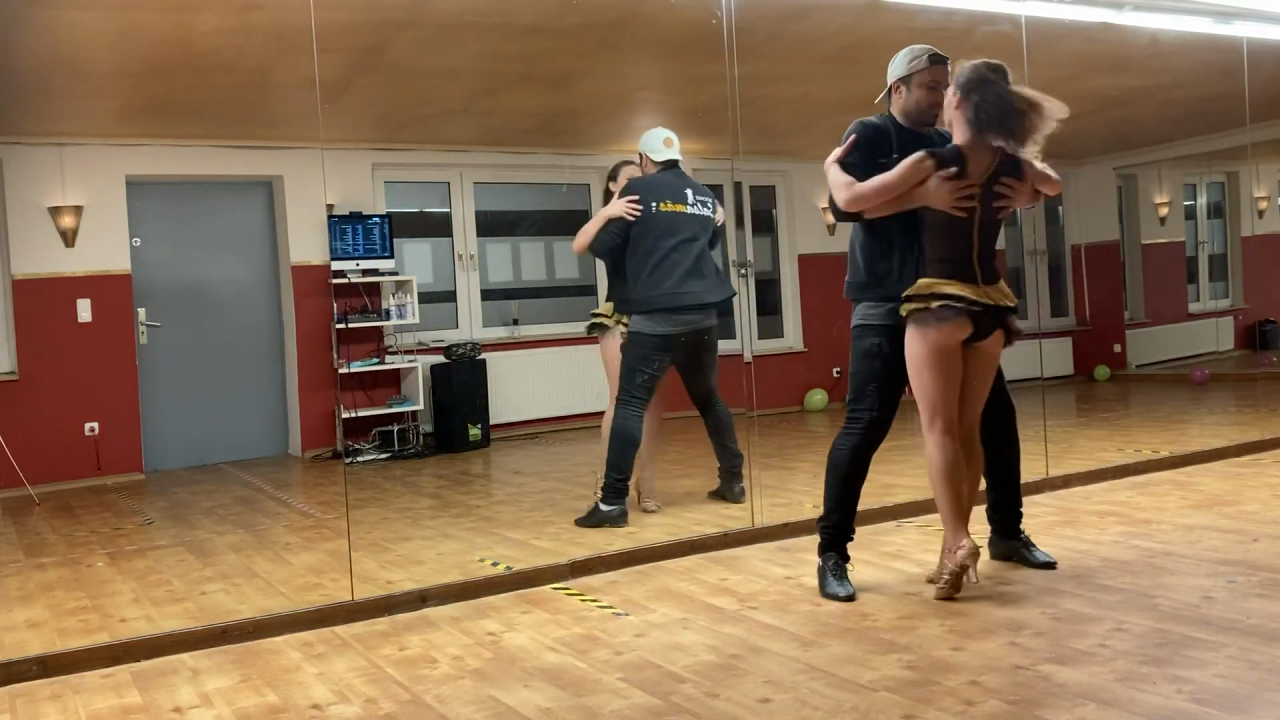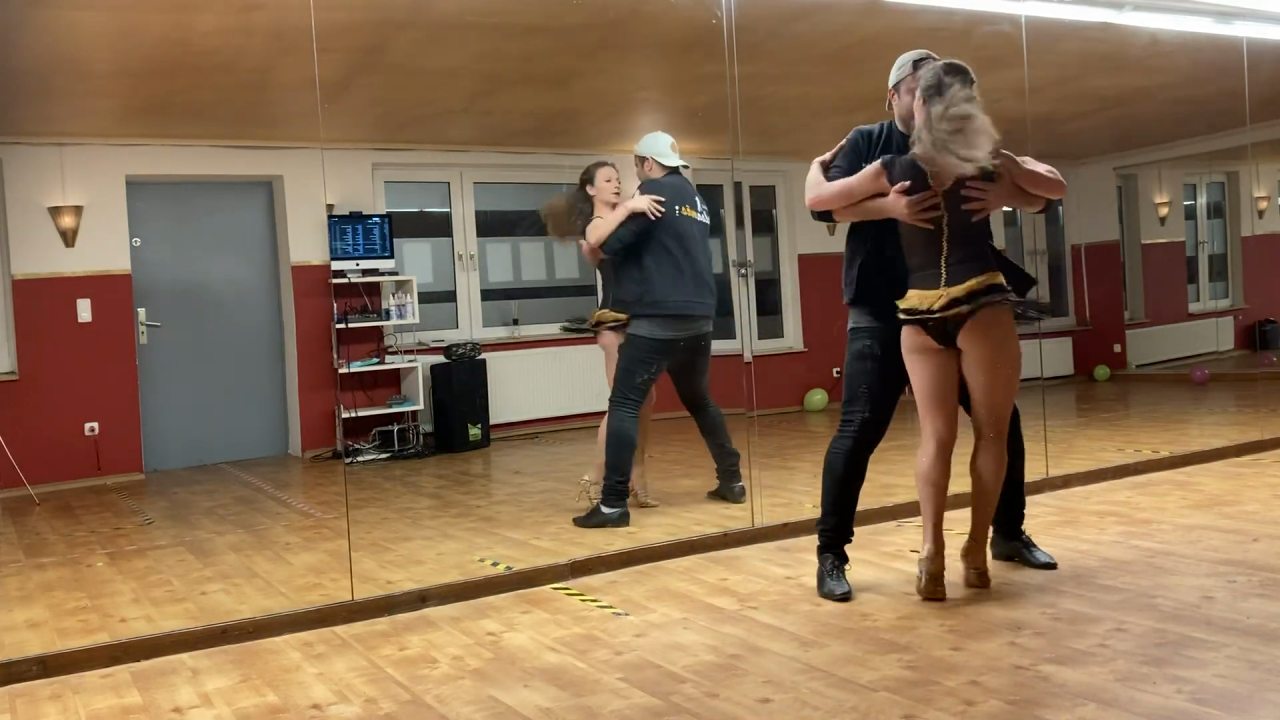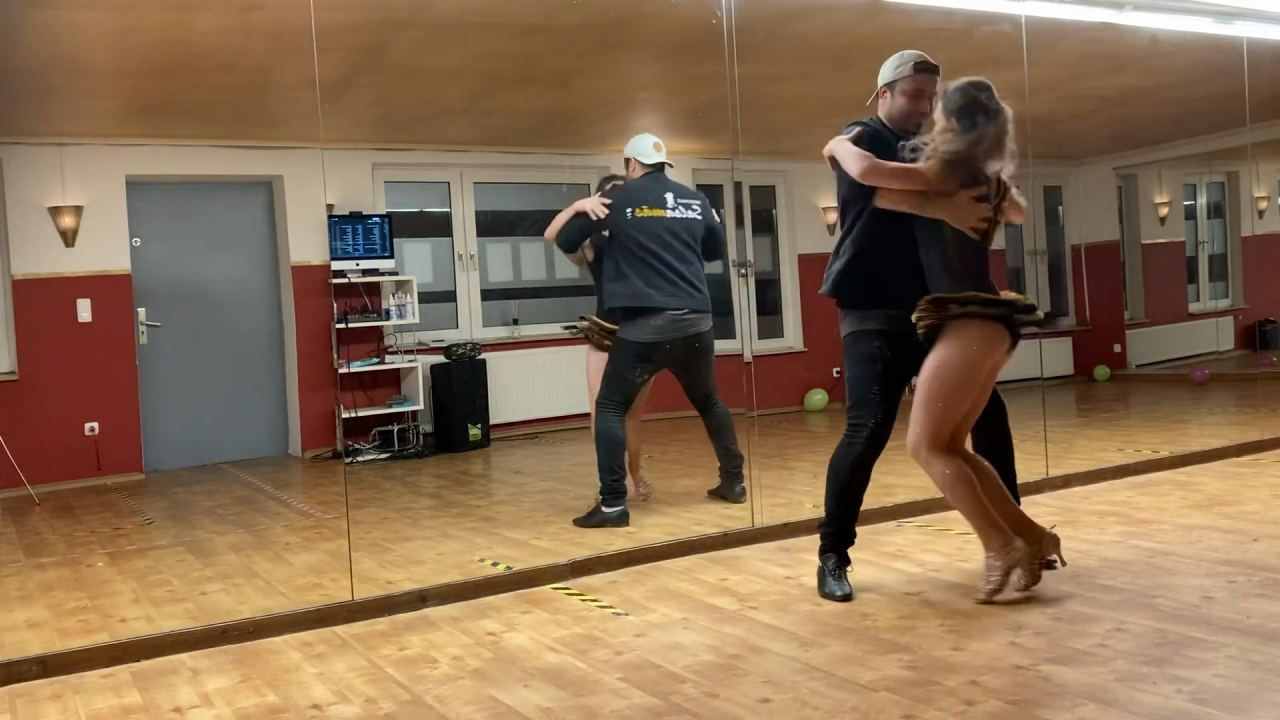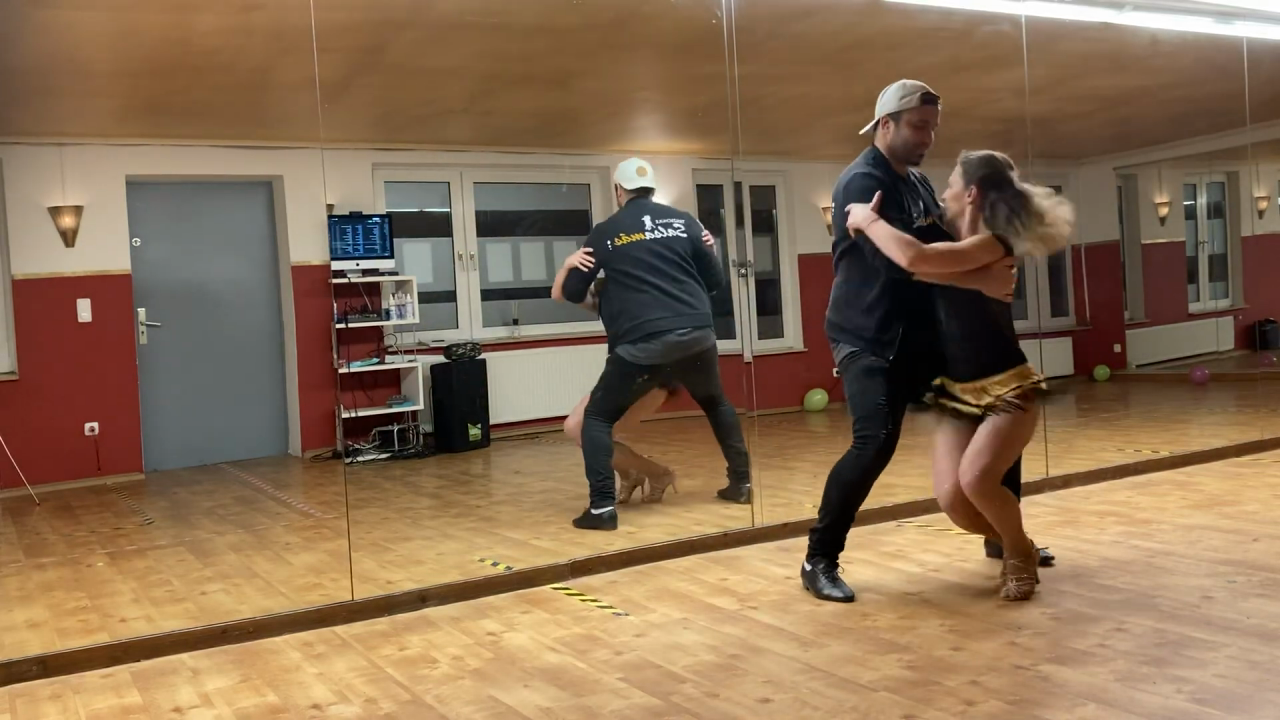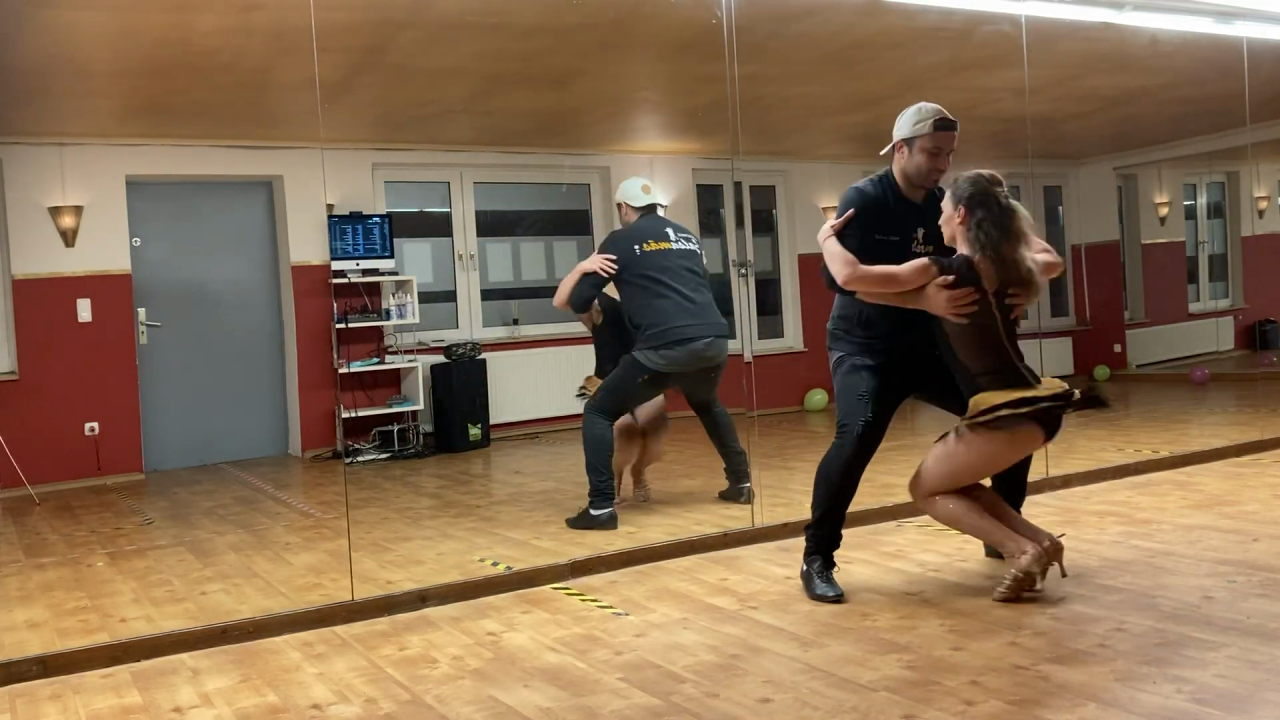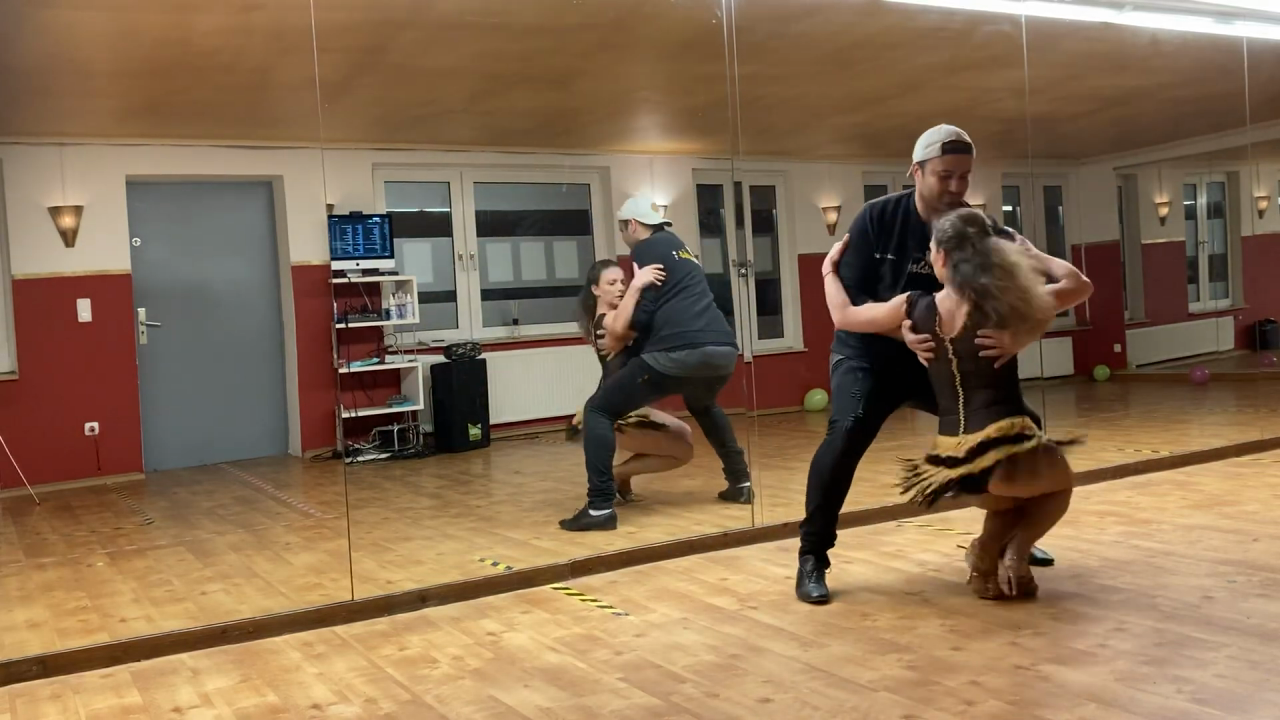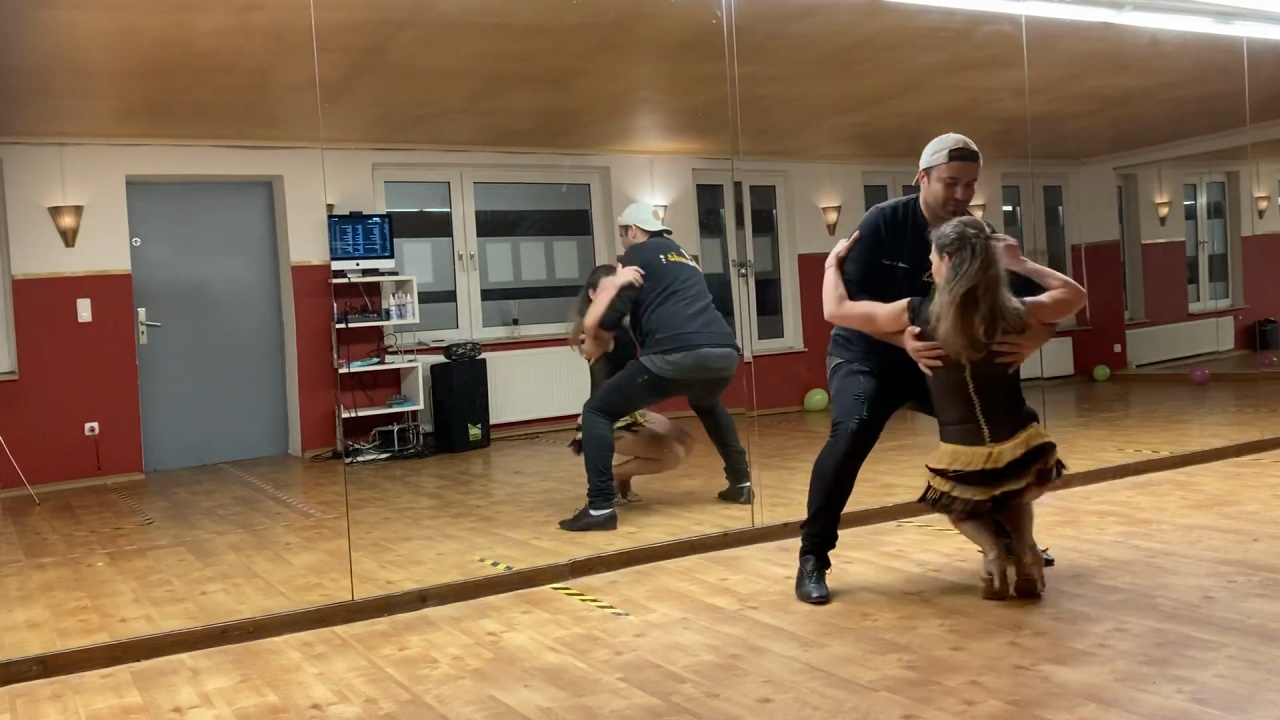
dt=0.2s
person 1, frame 1
left shoulder: (956, 145)
right shoulder: (870, 135)
left elbow: (1030, 183)
right elbow: (845, 200)
left wrist: (1021, 190)
right wrist: (925, 196)
right hip: (884, 309)
left knee: (996, 416)
right knee: (865, 426)
left ankle: (1007, 533)
right ankle: (831, 554)
person 1, frame 2
right shoulder: (867, 144)
left elbow: (1038, 194)
right elbow: (821, 200)
left wrist: (1006, 193)
right wrist: (888, 205)
right hip: (882, 315)
left knee: (1001, 420)
right knee: (860, 428)
left ankle: (1010, 534)
right ankle: (830, 555)
person 1, frame 3
right shoulder: (861, 140)
left elbow: (985, 198)
right elbow: (862, 171)
left wrist: (989, 207)
right wrist: (948, 209)
right hip: (875, 317)
left knee: (989, 417)
right knee: (868, 429)
right ankle: (831, 556)
person 1, frame 4
left shoulder: (918, 182)
right shoulder: (863, 182)
left elbow: (949, 249)
left wrist: (996, 268)
right wrist: (985, 280)
left hip: (925, 339)
right hip: (869, 343)
right knee: (876, 442)
right ankle: (820, 560)
person 1, frame 5
right shoulder: (864, 201)
right elbow: (849, 275)
left wrist: (1019, 289)
right wrist: (923, 298)
left hip: (933, 350)
right hip: (865, 349)
right knee: (858, 434)
right ankle: (817, 557)
person 1, frame 6
right shoulder: (876, 218)
right elbow: (849, 298)
left wrist: (1016, 336)
right wrist: (901, 330)
right hip: (868, 356)
right knee: (847, 432)
right ankle: (812, 558)
person 1, frame 7
right shoulder: (884, 223)
right elbow: (852, 301)
left wrist: (1032, 338)
right wrist: (906, 338)
left hip: (941, 363)
right hip: (864, 356)
right knee: (852, 433)
left ankle: (1008, 533)
right ankle: (812, 559)
person 2, frame 1
left shoulder: (931, 161)
right shoulder: (1011, 164)
left elbow: (846, 198)
right elbow: (1052, 186)
left wrist: (834, 164)
left hip: (936, 303)
right hip: (989, 309)
left knee: (939, 431)
right knee: (965, 432)
left ankle: (958, 545)
right ankle: (959, 546)
person 2, frame 2
left shoulder: (893, 171)
right shoulder: (987, 165)
left elbow: (816, 200)
left wrist: (824, 164)
left hip: (925, 313)
right hip: (987, 306)
left knee: (937, 435)
right knee: (992, 433)
left ankle: (933, 551)
right ankle: (976, 547)
person 2, frame 3
left shoulder: (947, 174)
right shoulder: (990, 181)
left elbow: (868, 172)
right elbow: (1017, 211)
left hip: (970, 323)
right hip: (956, 326)
left knee: (925, 443)
right knee: (943, 445)
left ankle: (1003, 545)
right ankle: (1026, 535)
person 2, frame 4
left shoulder: (989, 246)
right shoulder: (976, 247)
left elbow: (914, 258)
left wrist: (865, 218)
left hip: (1007, 391)
right hip: (959, 394)
left knee: (975, 480)
right knee: (954, 493)
left ankle: (1020, 550)
right ankle: (1014, 546)
person 2, frame 5
left shoulder: (941, 272)
right shoulder: (1012, 267)
right elbow: (1048, 259)
right wrist: (1015, 233)
left hip: (998, 413)
right hip: (1038, 404)
left knee: (924, 490)
right knee: (961, 489)
left ankle: (1027, 548)
right ankle: (1032, 542)
person 2, frame 6
left shoulder: (914, 308)
right shoulder: (1009, 307)
left elbow: (842, 317)
right elbow: (1080, 286)
left wrist: (829, 266)
right wrist: (1031, 253)
left hip: (955, 458)
right hip: (1010, 448)
left knee: (1005, 497)
right knee: (1058, 487)
left ankle: (987, 548)
right ankle: (1015, 552)
person 2, frame 7
left shoulder: (915, 317)
right shoulder: (1013, 314)
left elbow: (835, 309)
right elbow: (1076, 295)
left wrist: (835, 259)
right wrist: (1023, 264)
left hip: (966, 465)
right hip: (1027, 455)
left knee: (966, 510)
right knee: (1013, 494)
left ankle: (996, 550)
right ankle: (1024, 548)
person 3, frame 1
left shoulder: (640, 189)
right shoulder: (704, 195)
left elbow: (603, 247)
left wrist: (600, 242)
left hip: (657, 317)
right hip: (702, 315)
left knee: (630, 404)
right knee: (708, 399)
left ankle: (612, 502)
right ankle: (733, 481)
person 3, frame 2
left shoulder: (653, 192)
right shoulder: (697, 201)
left elbow: (612, 246)
left wrist: (596, 246)
left hip: (658, 321)
right hip: (698, 320)
left knee: (624, 405)
right knee: (700, 402)
left ankle: (613, 505)
right ankle: (732, 481)
person 3, frame 3
left shoulder: (617, 199)
right shoulder: (696, 200)
left elbow: (566, 241)
right elbow: (715, 251)
left wrist: (585, 213)
left hip: (646, 324)
right hip: (695, 320)
left knee: (610, 408)
right knee: (708, 401)
left ankle: (612, 504)
right ankle: (733, 481)
person 3, frame 4
left shoulder: (605, 233)
right shoulder: (683, 221)
left elbow: (572, 292)
right elbow: (715, 279)
left hip: (645, 345)
right hip: (698, 336)
left knee: (597, 416)
right knee: (715, 404)
left ankle: (602, 506)
right ankle: (740, 482)
person 3, frame 5
left shoulder: (621, 240)
right shoulder: (686, 236)
left elbow: (577, 300)
left hip: (666, 349)
right hip: (714, 343)
left knee: (598, 412)
right knee: (707, 405)
left ankle: (601, 506)
right ankle: (740, 482)
person 3, frame 6
left shoulder: (647, 249)
right shoulder: (679, 249)
left elbow: (642, 315)
left hip: (679, 354)
right hip: (724, 353)
left knee: (598, 411)
right knee: (703, 407)
left ankle: (600, 508)
right ankle: (740, 482)
person 3, frame 7
left shoulder: (639, 254)
right shoulder: (683, 259)
left elbow: (609, 318)
left wrist: (597, 324)
left hip: (675, 356)
right hip: (724, 356)
left knee: (597, 412)
right knee: (709, 407)
left ankle: (600, 508)
right ankle: (740, 483)
person 4, frame 1
right shoulder: (610, 220)
right elbow: (578, 246)
right wrist: (609, 212)
right hip: (618, 320)
left knee: (650, 402)
left ankle: (644, 482)
person 4, frame 2
left shoulder: (625, 224)
right shoulder: (596, 224)
right elbow: (594, 240)
right wrist: (630, 207)
right hip: (615, 322)
left knee: (644, 402)
left ankle: (635, 480)
right ankle: (596, 480)
person 4, frame 3
right shoulder: (592, 242)
right elbow: (552, 234)
right wrist: (577, 207)
right hip: (604, 335)
left knee: (627, 415)
left ankle: (636, 472)
right ankle: (626, 468)
person 4, frame 4
right shoulder: (601, 289)
right elbow: (559, 294)
left wrist: (707, 248)
right wrist: (568, 264)
right knee: (574, 427)
right ankle: (638, 473)
person 4, frame 5
right shoulder: (597, 304)
right elbow: (560, 302)
left knee: (653, 442)
right knee: (623, 444)
left ankle: (638, 476)
right ankle: (613, 477)
person 4, frame 6
left shoulder: (601, 318)
right shoulder: (609, 320)
right elbow: (619, 329)
right wrist: (636, 285)
left knee: (684, 436)
right knee: (683, 451)
left ankle: (620, 475)
right ankle: (616, 475)
person 4, frame 7
left shoulder: (617, 325)
right shoulder: (598, 333)
left hip: (627, 413)
left knee: (684, 441)
right knee: (674, 455)
left ankle: (620, 474)
right ankle: (616, 474)
